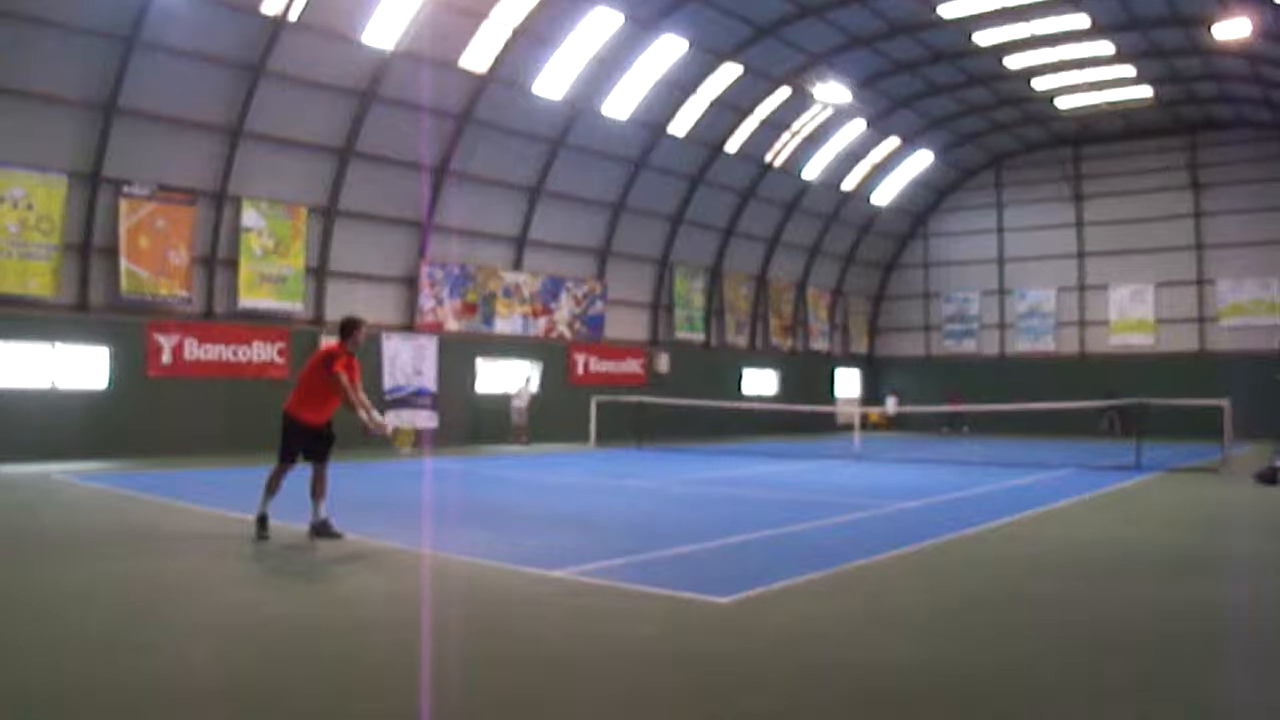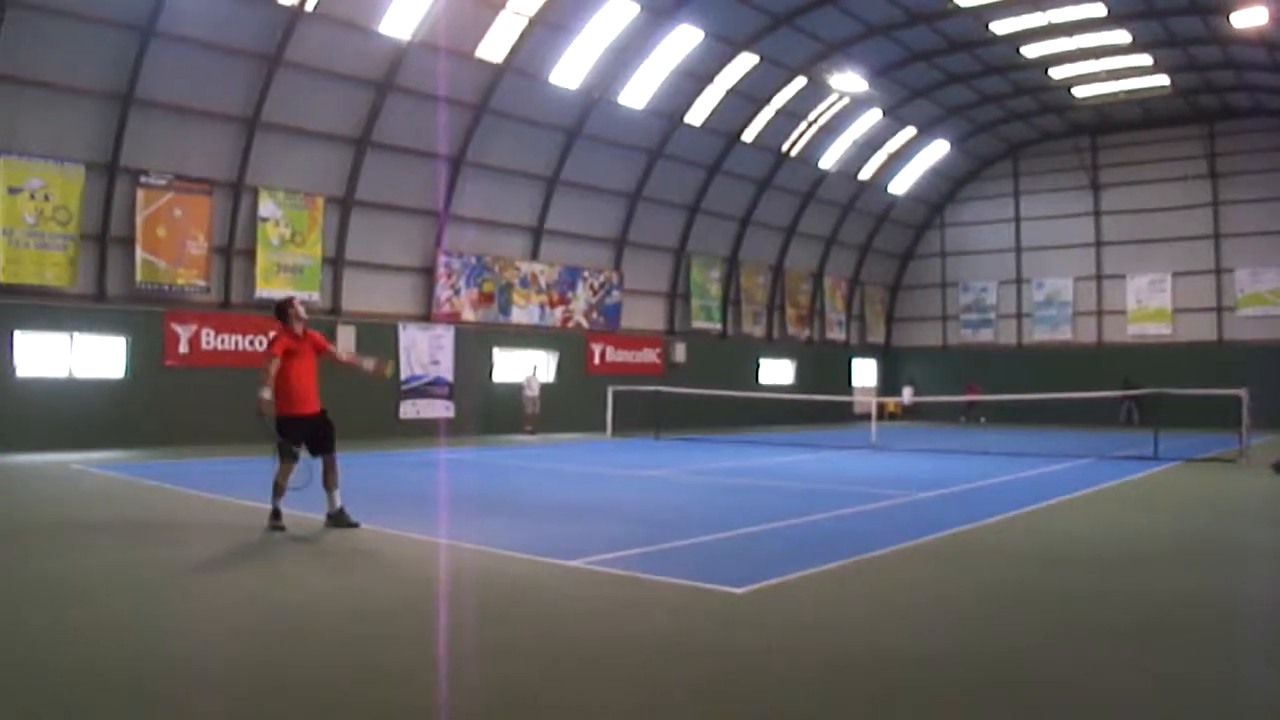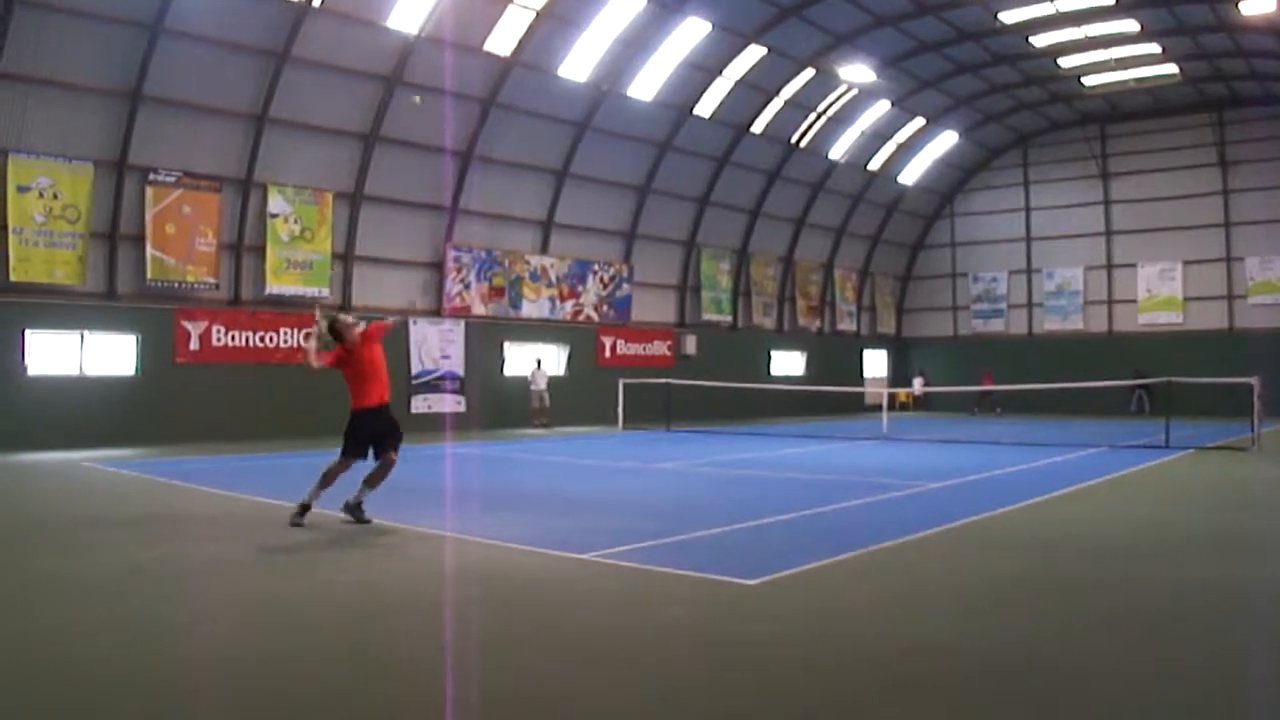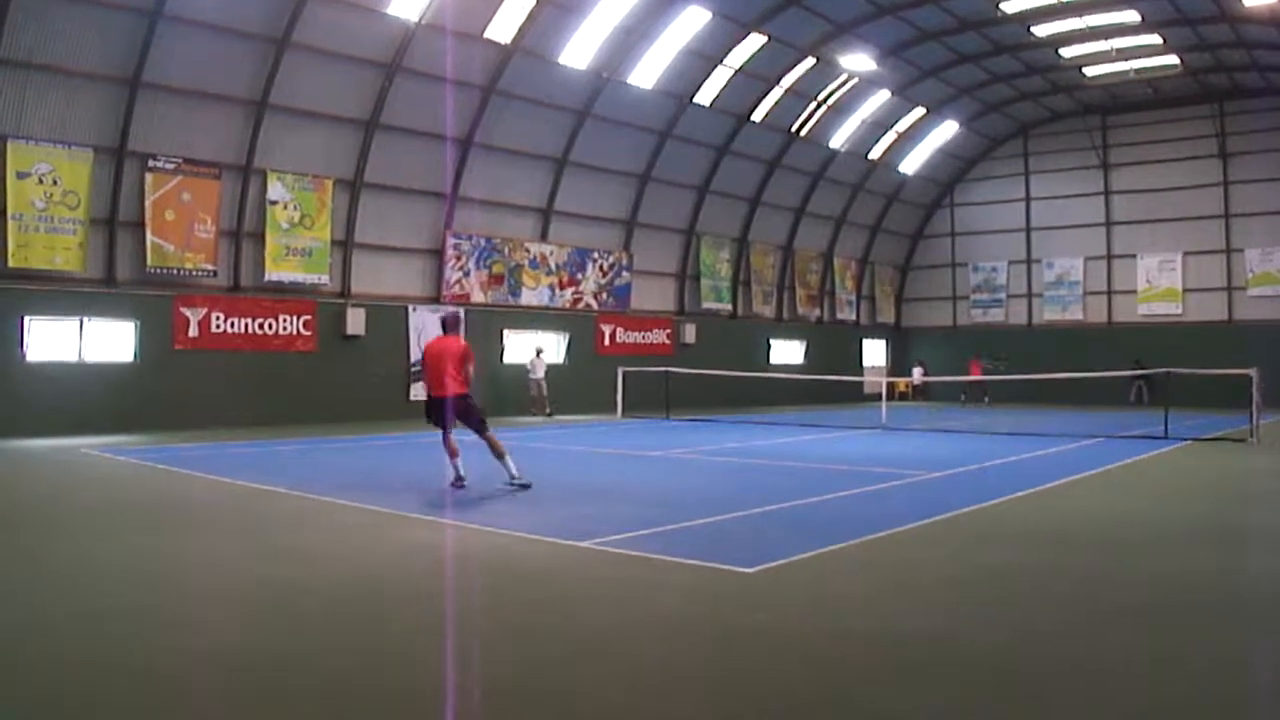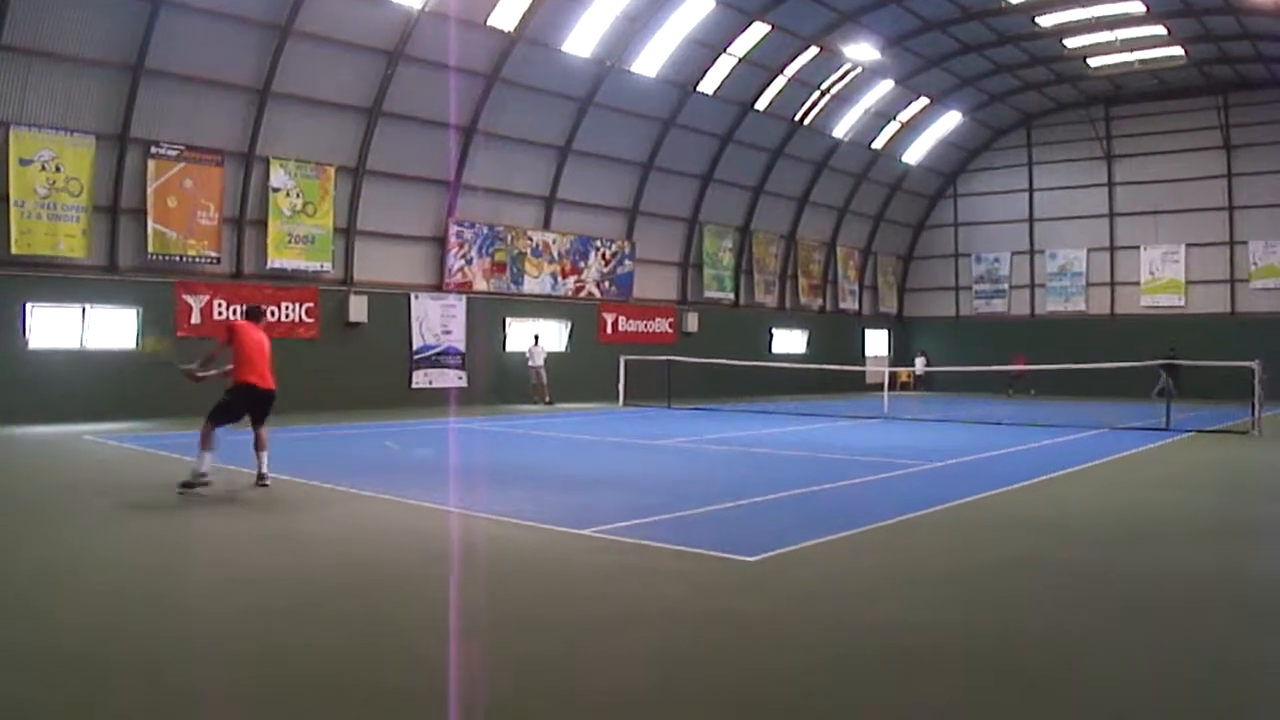
dt=1s
person 1, frame 1
left shoulder: (352, 361)
right shoulder: (333, 354)
left elbow: (358, 393)
right elbow: (344, 390)
left wrist: (376, 417)
right wrist: (365, 418)
left hip: (320, 420)
right hip: (298, 417)
left knee: (321, 467)
right knee: (284, 466)
left ankle: (319, 521)
right ankle: (262, 516)
person 1, frame 2
left shoulder: (311, 337)
right shoulder: (280, 339)
left elbow: (338, 355)
right elbow: (272, 367)
left wrist: (365, 363)
right wrist: (266, 392)
left hip: (314, 411)
right hip: (289, 414)
left knee: (329, 458)
right knee: (287, 464)
left ankle: (335, 511)
right ankle: (275, 511)
person 1, frame 3
left shoulder: (370, 336)
right shoulder: (342, 353)
left elbow: (388, 324)
right elbow: (315, 364)
right wrist: (312, 342)
left hip: (382, 408)
right hip: (362, 411)
left knee: (390, 458)
right knee: (344, 463)
left ankle: (354, 503)
right ankle: (306, 504)
person 1, frame 4
left shoulder: (429, 347)
right shoulder: (463, 346)
left elbow: (426, 376)
right elbow: (469, 376)
left hip: (437, 399)
right hip: (459, 397)
left knee: (447, 433)
right knee: (487, 435)
left ankle: (459, 476)
right ankle: (514, 476)
person 1, frame 5
left shoulder: (236, 326)
right shoulder: (264, 338)
left elbow: (216, 353)
left wrist: (197, 369)
right wrist: (207, 375)
left hip: (244, 387)
right hip: (267, 391)
left knee: (209, 425)
right knee: (259, 427)
left ankle: (200, 474)
right ankle: (263, 473)
